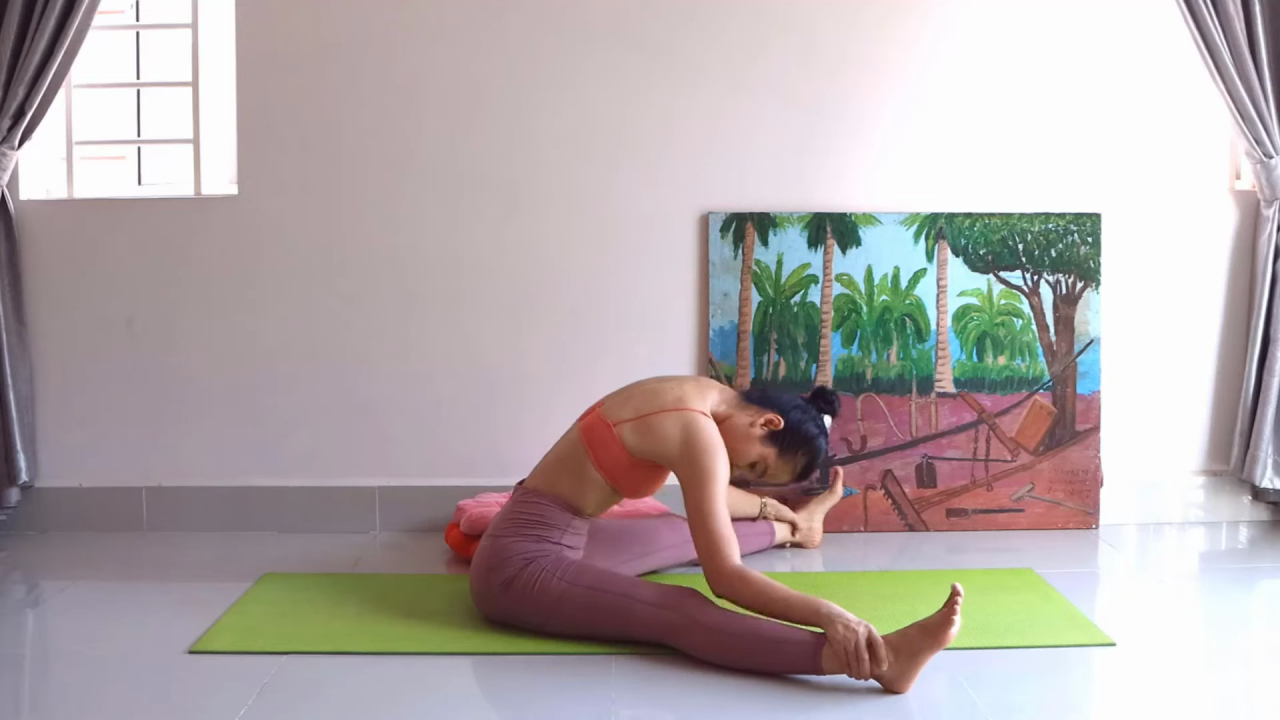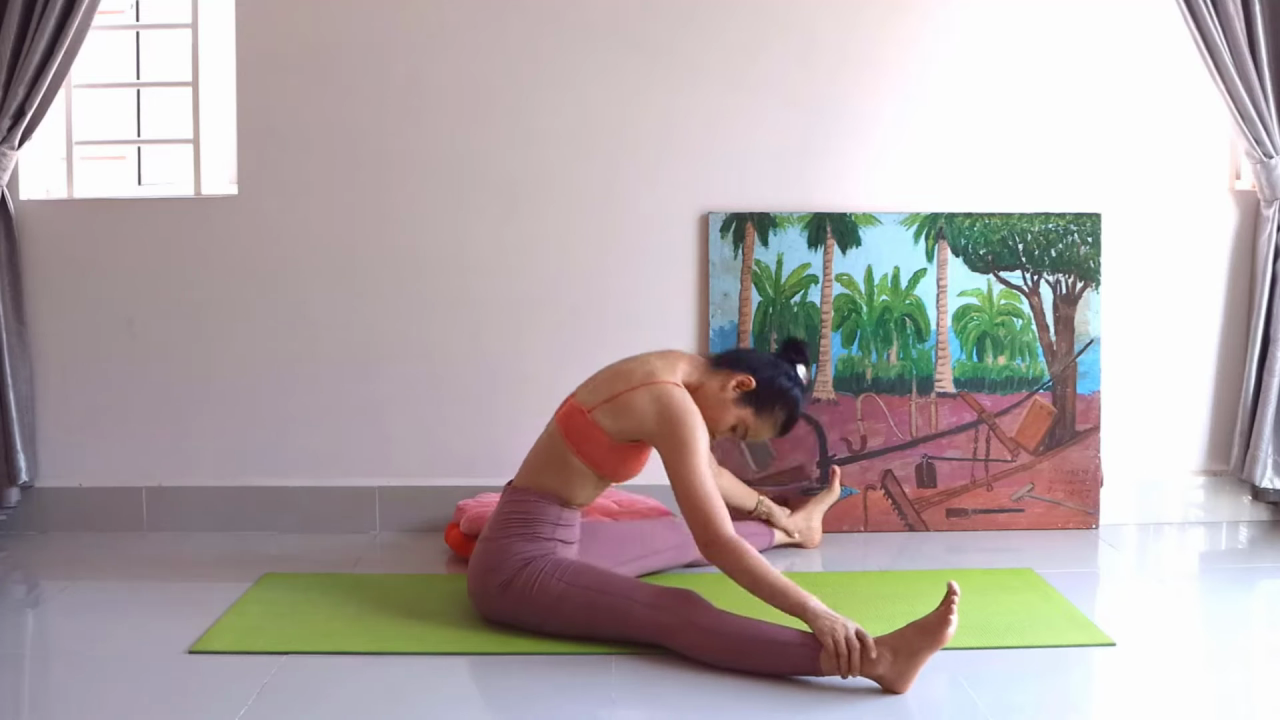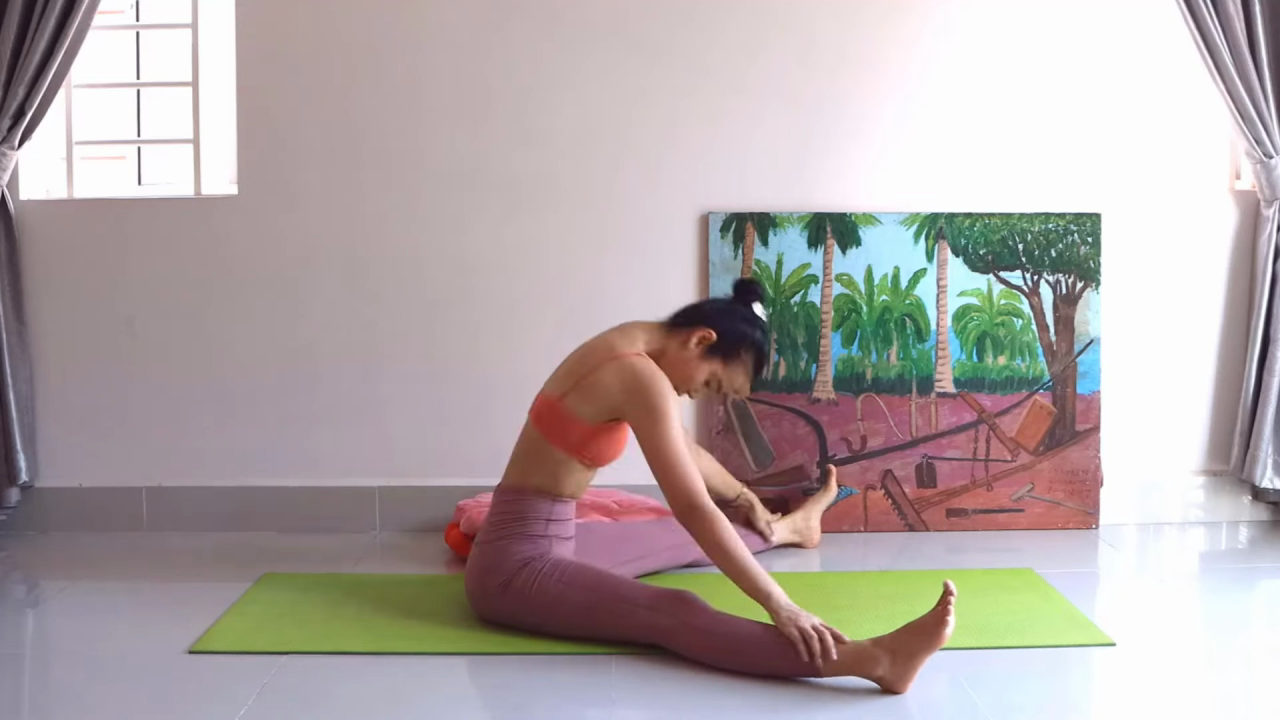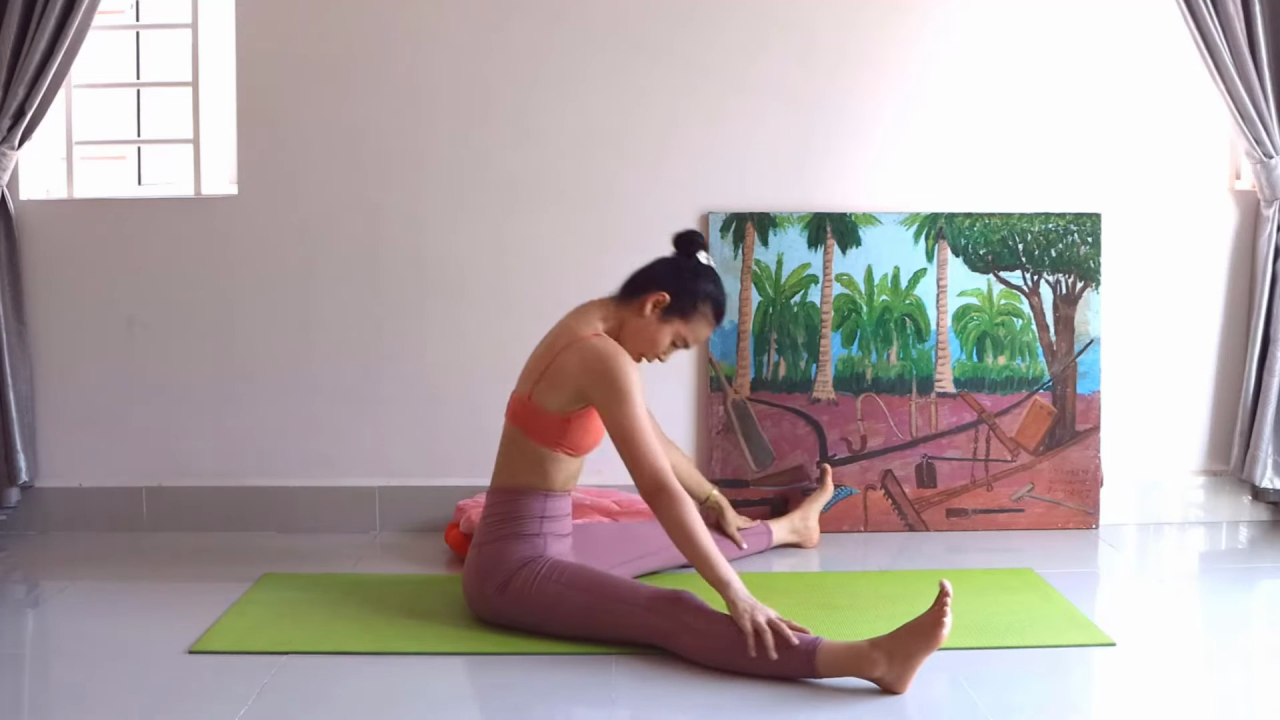
dt=0.2s
person 1, frame 1
left shoulder: (701, 397)
right shoulder: (700, 434)
left elbow: (707, 496)
right elbow: (724, 576)
left wrist: (766, 507)
right wrist: (828, 615)
left hip: (551, 541)
right hip: (519, 565)
left knee: (690, 531)
right knee: (679, 612)
left ankle: (788, 529)
right ankle: (879, 659)
person 1, frame 2
left shoulder: (673, 372)
right shoulder: (674, 406)
left elbow: (699, 471)
right elbow: (717, 544)
left wrist: (766, 508)
right wrist: (816, 613)
left hip: (550, 540)
right hip: (518, 564)
left knee: (682, 534)
right knee: (676, 613)
left ankle: (789, 530)
right ankle: (873, 659)
person 1, frame 3
left shoulder: (633, 346)
right shoulder: (642, 379)
left elbow: (682, 449)
right elbow: (696, 510)
left wrist: (745, 500)
right wrist: (780, 606)
left hip: (548, 541)
right hip: (516, 565)
left knee: (675, 537)
right knee: (674, 614)
left ankle: (789, 527)
right ankle: (869, 658)
person 1, frame 4
left shoulder: (593, 328)
right shoulder: (603, 360)
left elbow: (652, 441)
right elbow: (660, 490)
left wrist: (714, 501)
right wrist: (736, 595)
left hip: (547, 542)
right hip: (515, 567)
left knee: (675, 538)
right knee: (673, 614)
left ankle: (787, 527)
right ankle: (868, 660)
